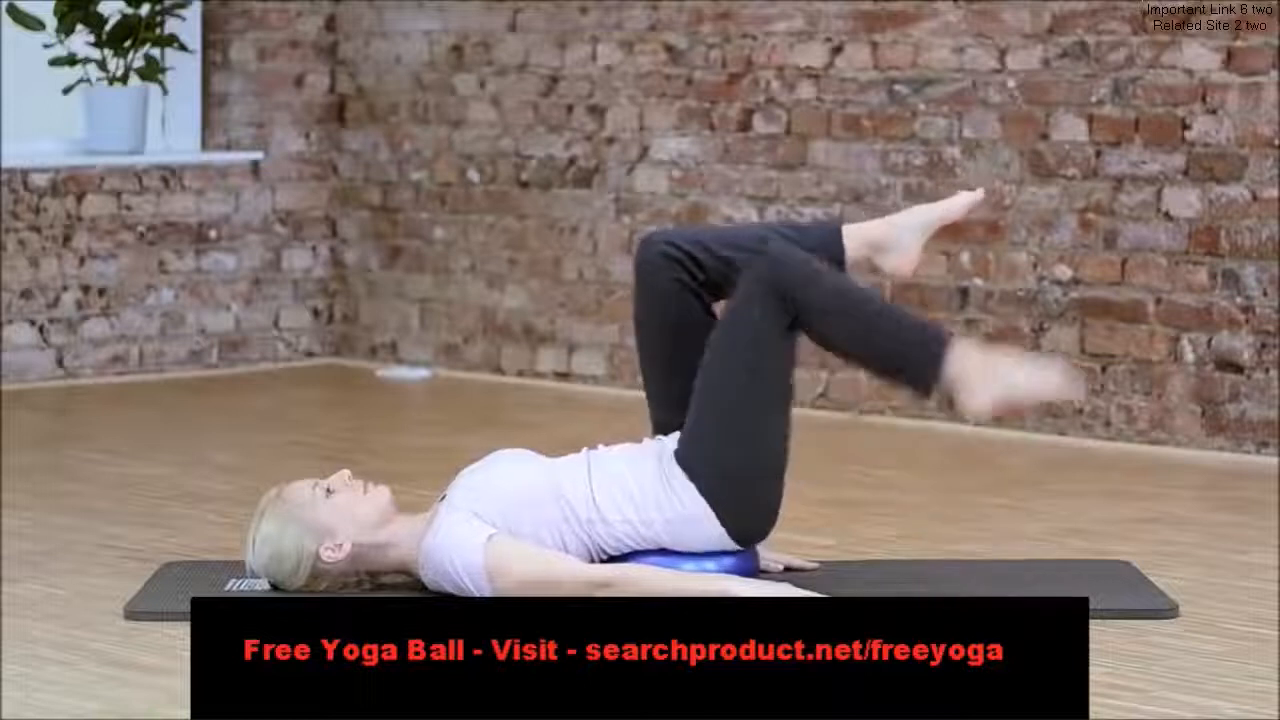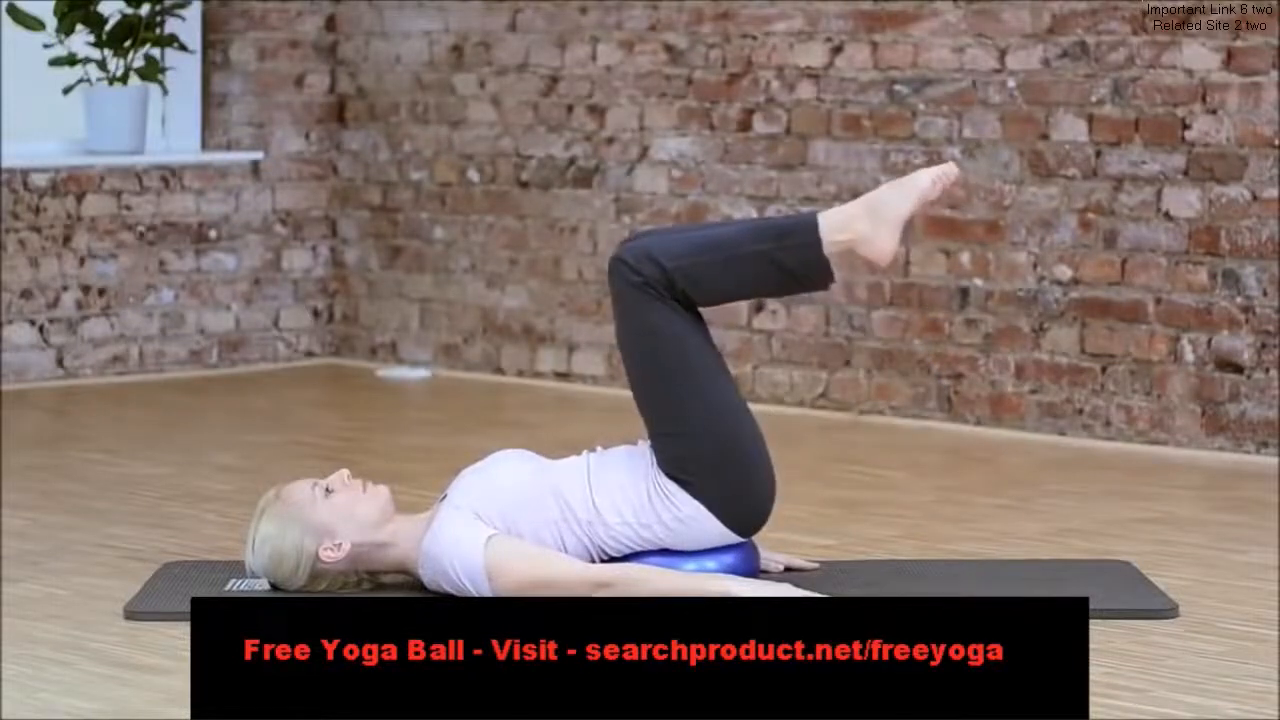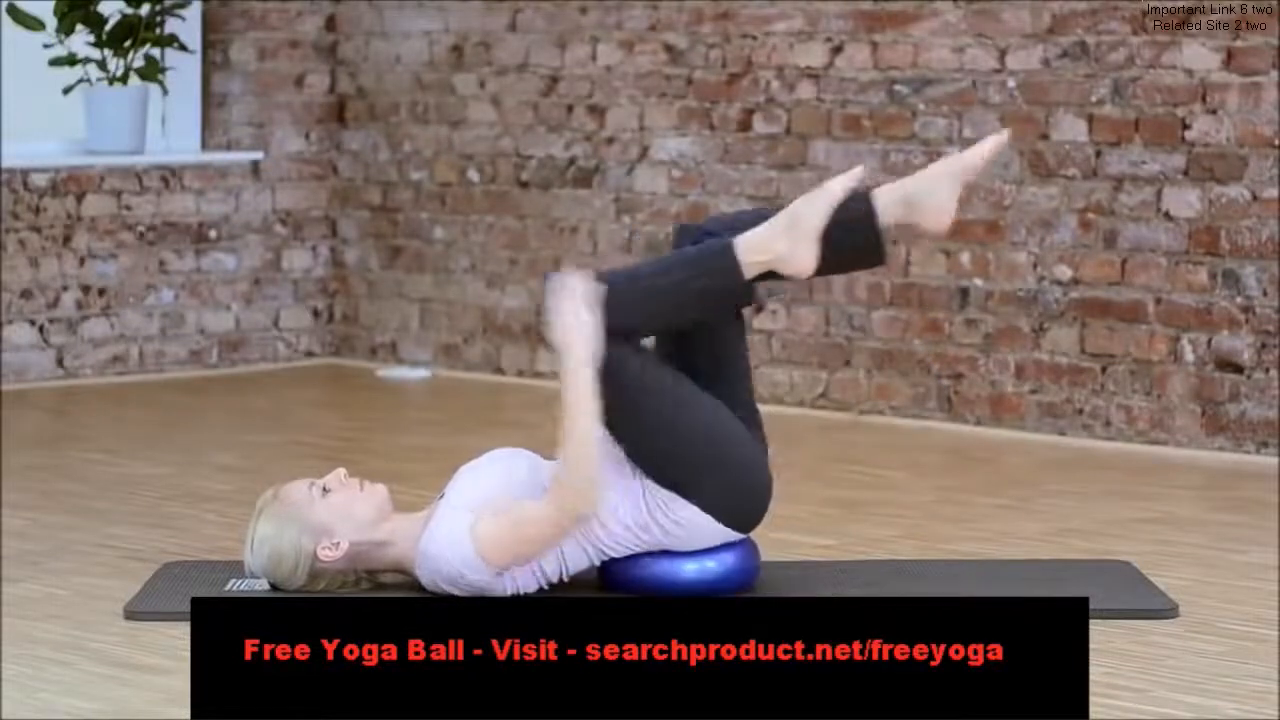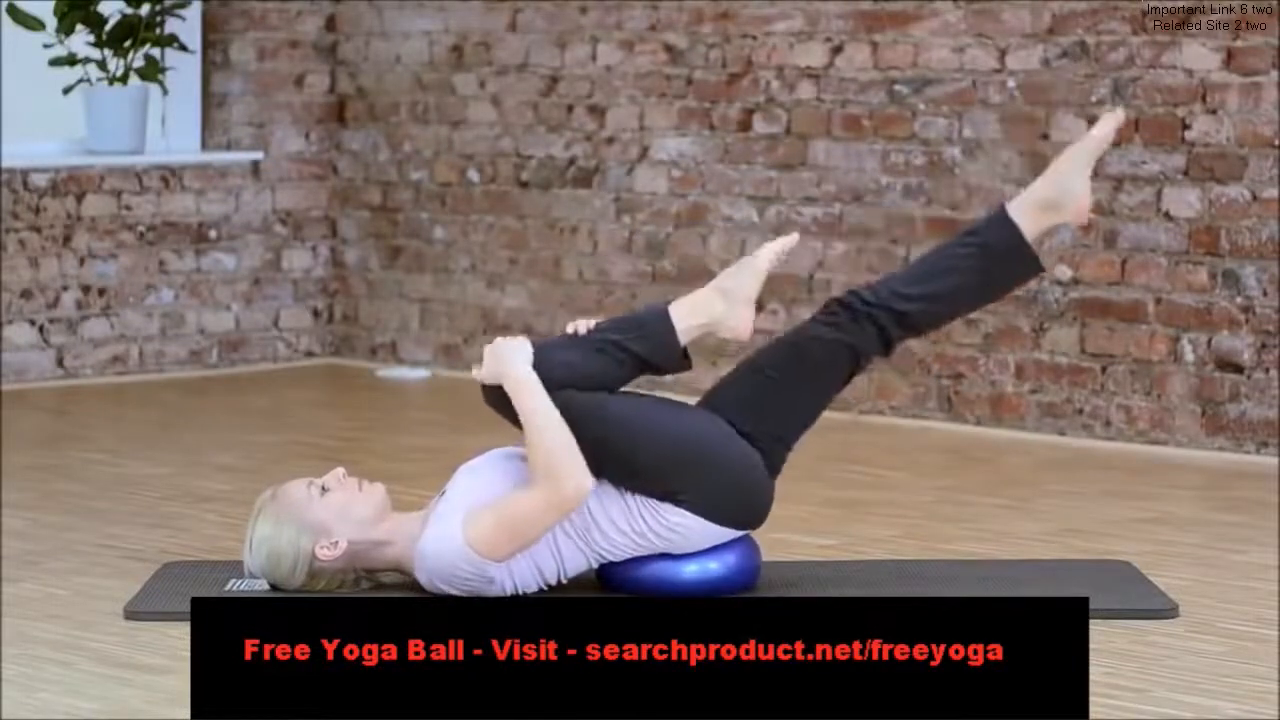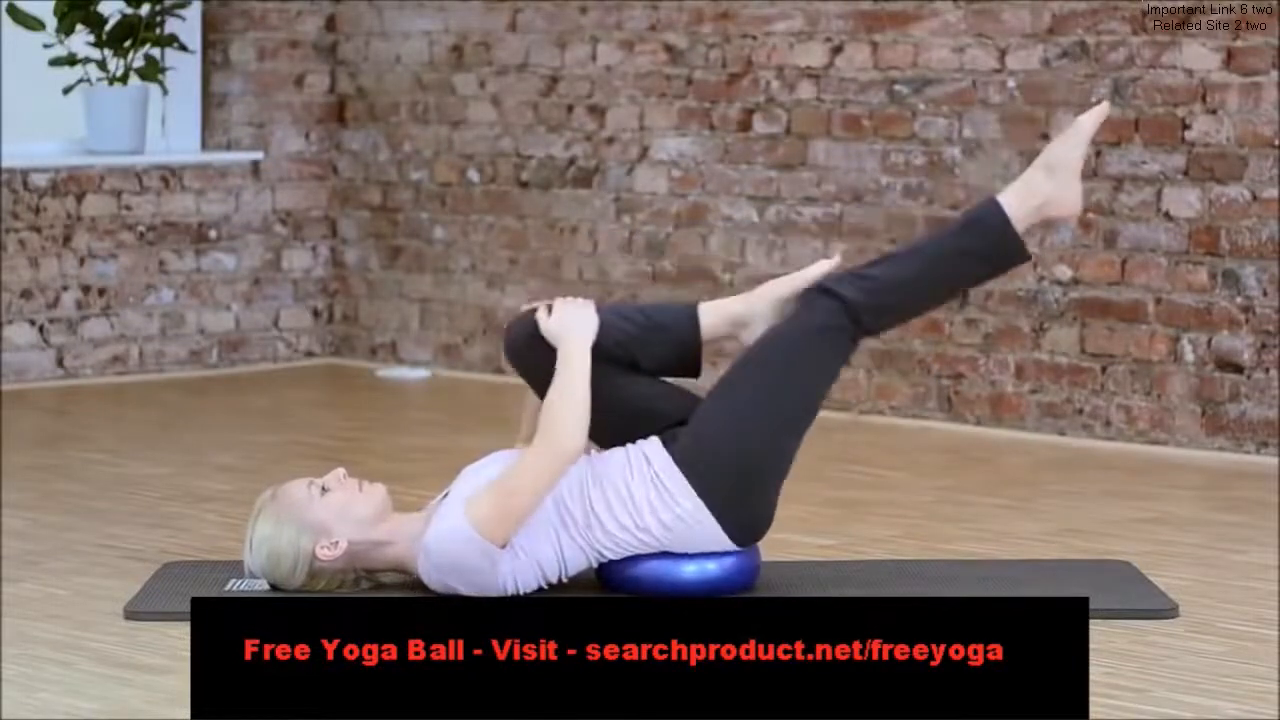
dt=1s
person 1, frame 1
left shoulder: (453, 518)
right shoulder: (448, 554)
right elbow: (599, 583)
right wrist: (753, 593)
left hip: (687, 484)
right hip: (712, 493)
left knee: (669, 257)
right knee: (768, 275)
left ankle: (877, 240)
right ankle: (958, 370)
person 1, frame 2
left shoulder: (451, 517)
right shoulder: (448, 552)
right elbow: (600, 583)
right wrist: (743, 591)
left hip: (700, 499)
right hip: (712, 494)
left knee: (647, 262)
right knee: (640, 271)
left ankle: (848, 231)
right ankle: (847, 228)
person 1, frame 3
left shoulder: (444, 522)
right shoulder: (451, 554)
right elbow: (578, 503)
right wrist: (580, 350)
left hip: (695, 483)
right hip: (714, 492)
left knee: (704, 244)
right knee: (578, 314)
left ankle: (907, 203)
right ankle: (764, 248)
person 1, frame 4
left shoulder: (447, 522)
right shoulder: (448, 557)
right elbow: (569, 491)
left wrist: (573, 361)
right wrist: (526, 375)
left hip: (705, 477)
right hip: (713, 493)
right knee: (509, 380)
left ankle: (1035, 211)
right ankle: (705, 312)
person 1, frame 5
left shoulder: (447, 519)
right shoulder: (450, 553)
left elbow: (537, 460)
right elbow: (560, 450)
left wrist: (562, 342)
right wrist: (579, 342)
left hip: (674, 464)
right hip: (711, 493)
left knee: (535, 335)
right knee: (839, 305)
left ankle: (733, 319)
right ankle: (1027, 202)
